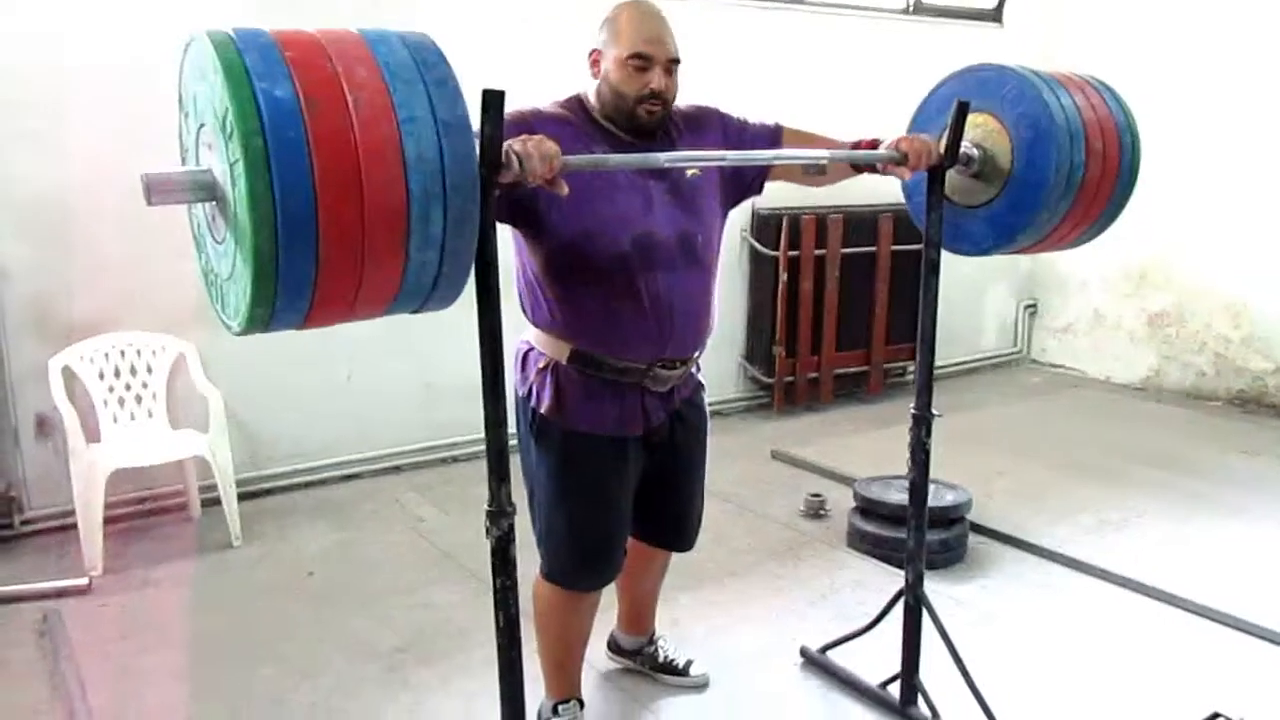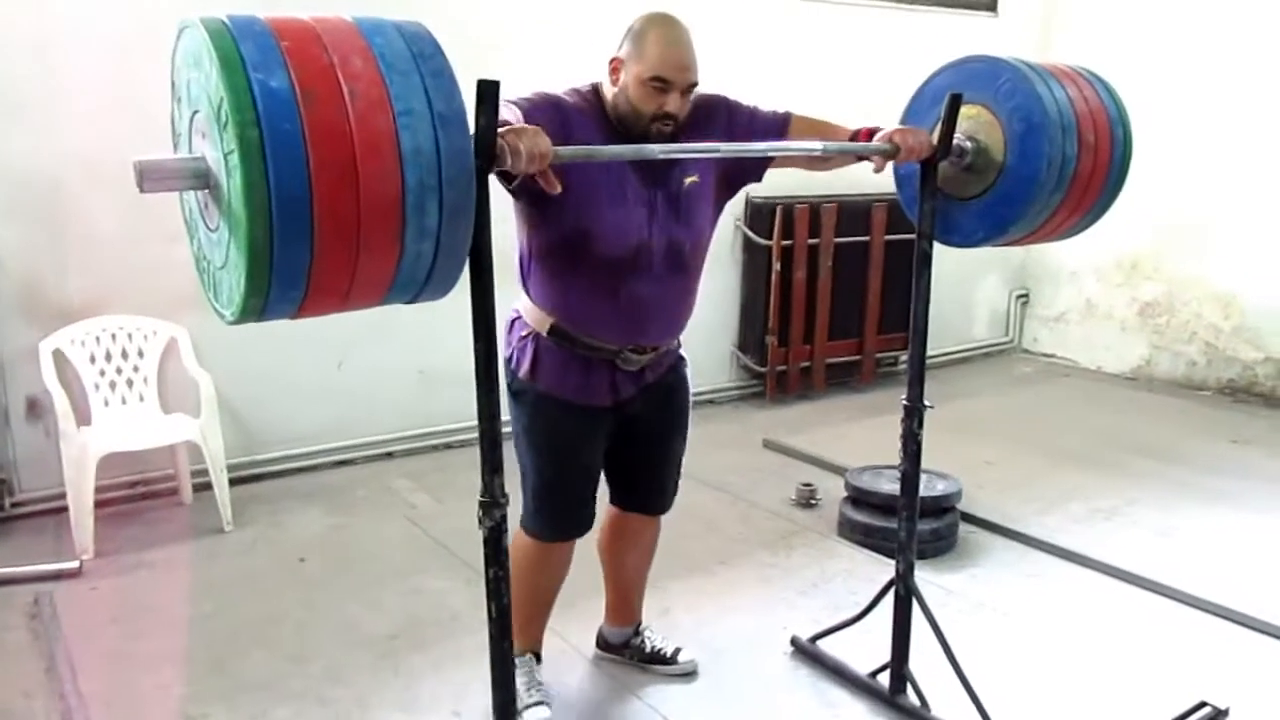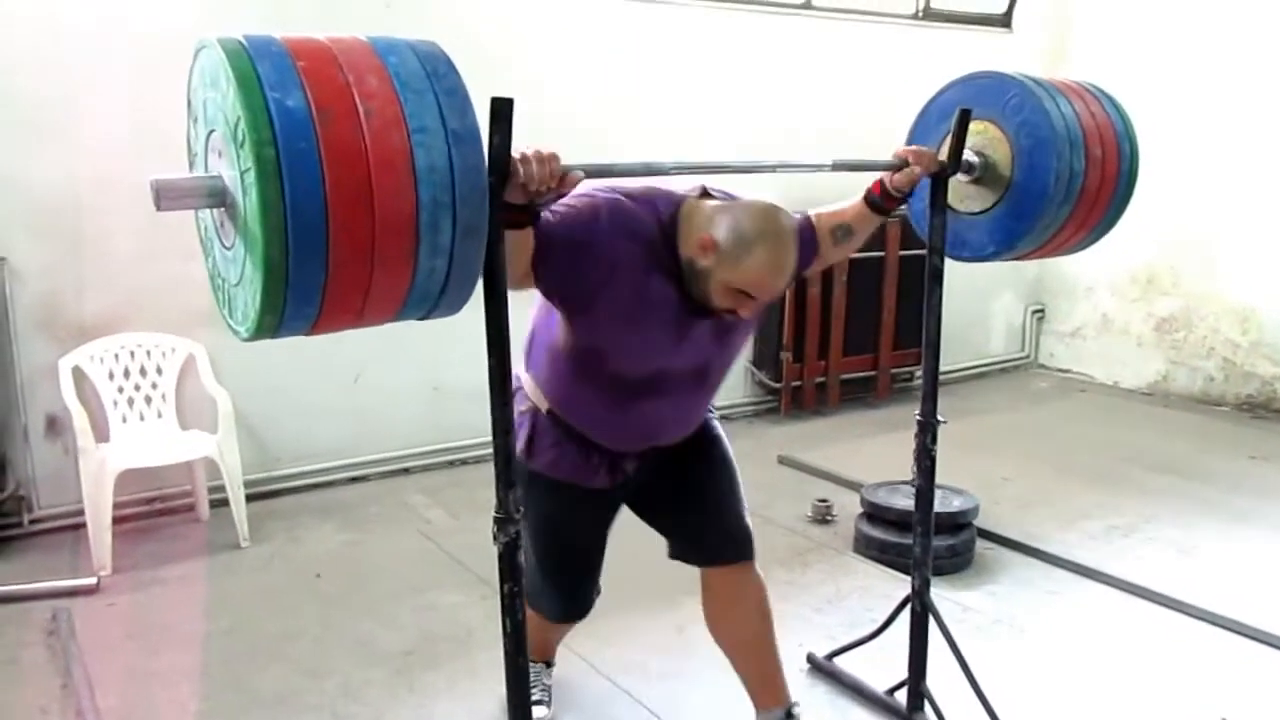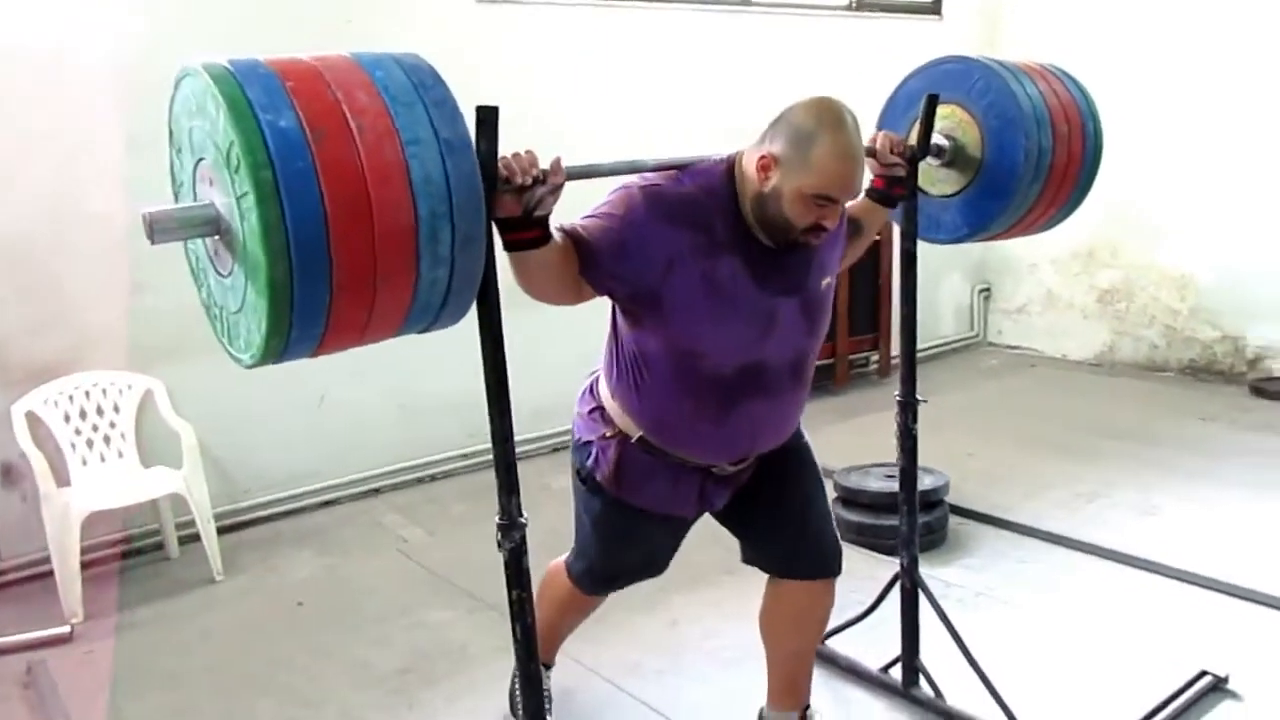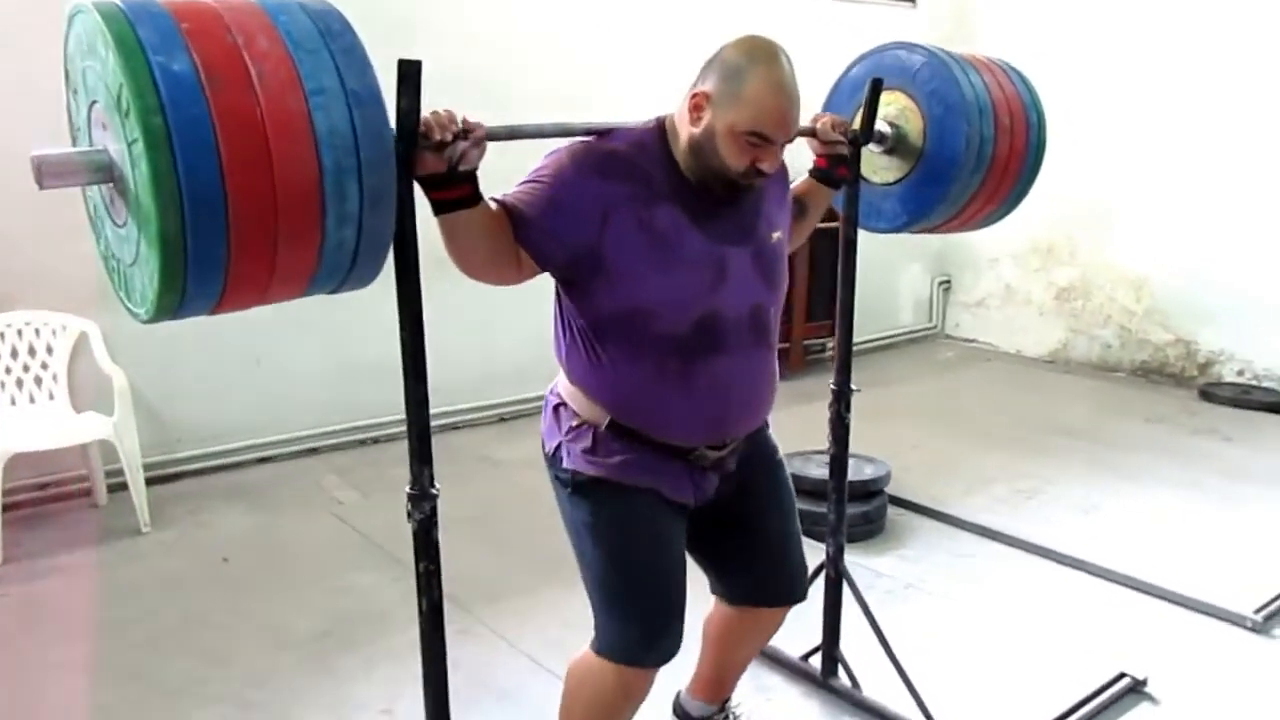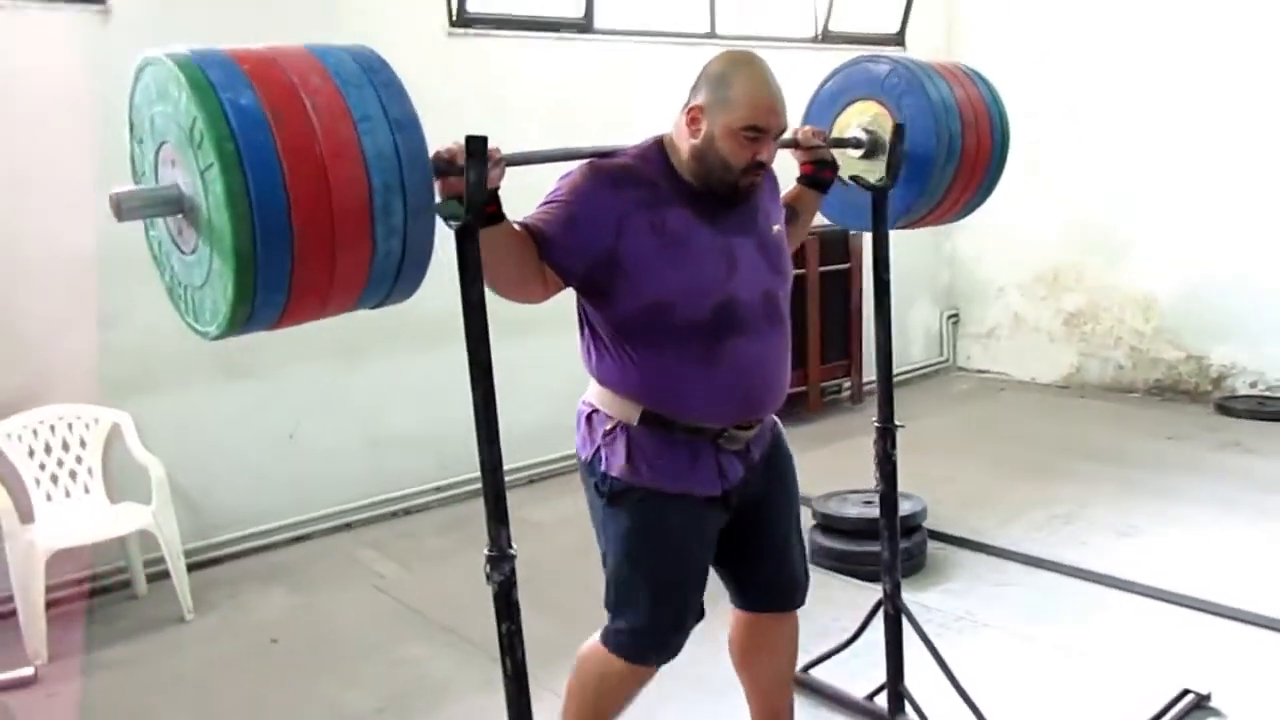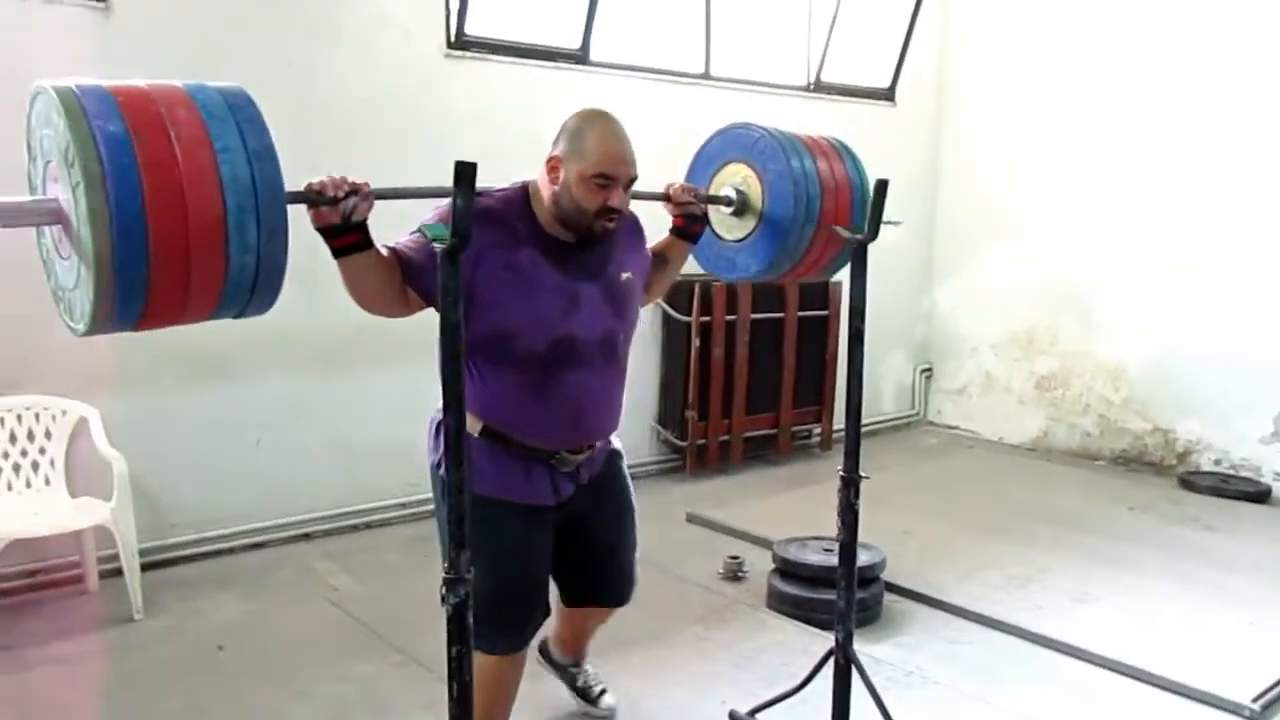
dt=0.7s
person 1, frame 1
left shoulder: (705, 135)
right shoulder: (544, 138)
left elbow: (799, 156)
left wrist: (875, 153)
right wrist: (502, 158)
left hip: (675, 391)
right hip: (580, 398)
left knee: (661, 532)
right knee: (578, 562)
left ankle: (636, 639)
person 1, frame 2
left shoulder: (715, 127)
right shoulder: (559, 122)
left elbow: (802, 137)
right elbow: (498, 130)
left wrist: (873, 139)
right wrist: (508, 140)
left hip: (655, 364)
right hip: (561, 365)
left knee: (642, 504)
right knee: (554, 521)
left ankle: (622, 631)
person 1, frame 3
left shoulder: (766, 240)
right shoulder: (611, 230)
left elbow: (830, 235)
right elbow: (513, 267)
left wrist: (887, 194)
right wrist: (517, 208)
left hip: (678, 433)
right hip: (567, 437)
left knee: (730, 559)
right knee: (561, 594)
right ankle: (534, 664)
person 1, frame 4
left shoulder: (817, 219)
right shoulder: (660, 212)
right elbow: (562, 278)
left wrist: (887, 190)
right wrist: (522, 222)
right hip: (642, 452)
left knee: (811, 567)
right knee: (595, 574)
right ankle: (532, 667)
person 1, frame 5
left shoulder: (761, 177)
right shoulder: (600, 176)
right elbow: (500, 257)
left wrist: (830, 172)
right wrist: (452, 186)
left hip: (736, 447)
right hip: (617, 460)
left knee: (771, 590)
right knee: (639, 642)
person 1, frame 6
left shoulder: (755, 184)
right shoulder: (612, 192)
right elbow: (527, 276)
left wrist: (816, 179)
right wrist: (480, 208)
left hip: (754, 444)
right hip: (649, 461)
left knee: (775, 601)
right knee: (647, 636)
person 1, frame 7
left shoulder: (621, 233)
right shoulder: (480, 228)
right elbow: (393, 293)
left wrist: (686, 231)
right wrist: (346, 234)
left hip: (590, 463)
right hip: (493, 470)
left knee: (604, 589)
right knee: (500, 632)
left ankle: (564, 656)
